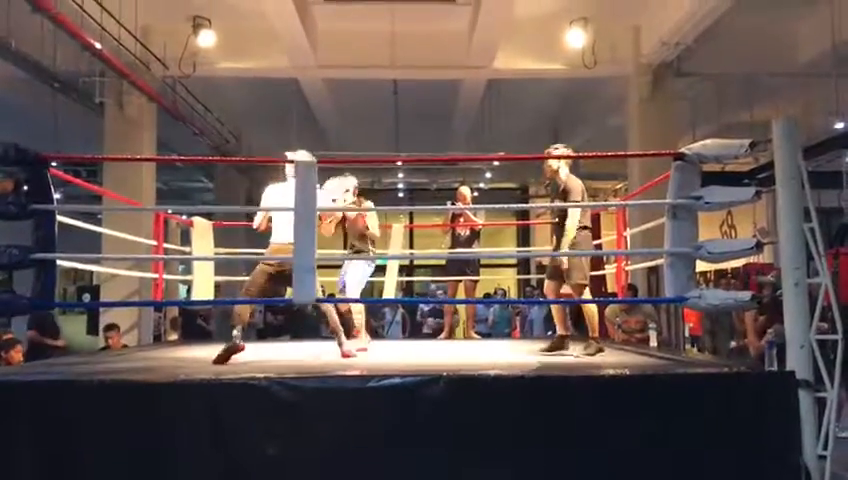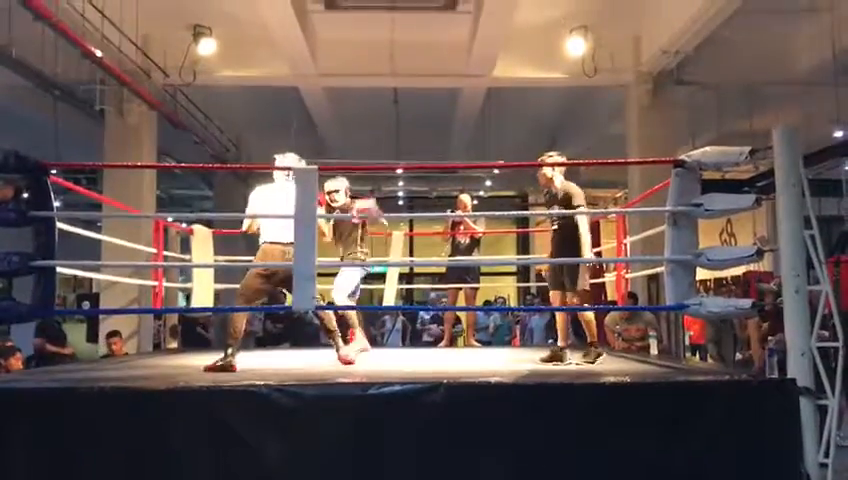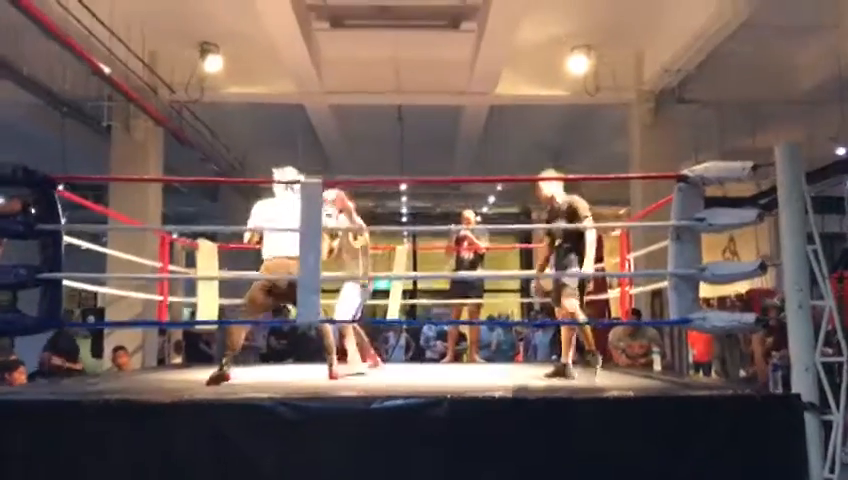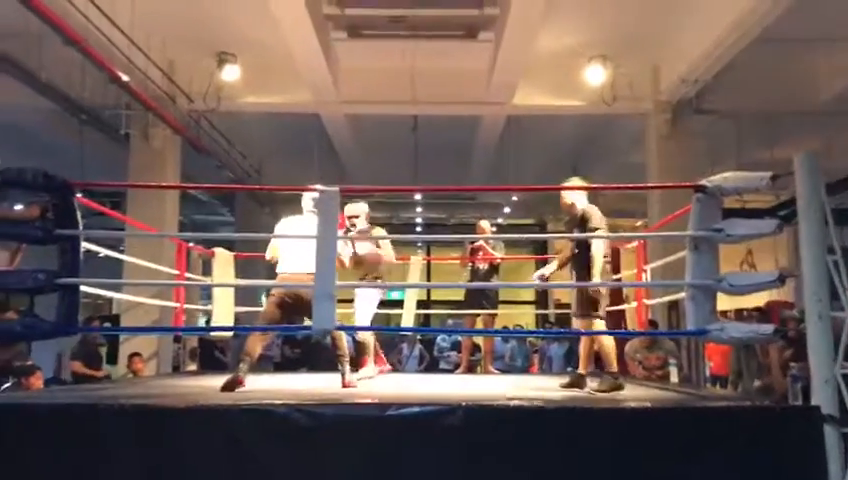
dt=0.2s
person 1, frame 1
left shoulder: (572, 184)
right shoulder: (557, 187)
left elbow: (573, 218)
left wrist: (564, 248)
right wrist: (558, 247)
left hip: (576, 243)
right hip: (562, 245)
left knee: (580, 291)
right knee: (550, 289)
left ankle: (595, 340)
right ankle: (562, 336)
person 1, frame 2
left shoulder: (571, 190)
right shoulder: (550, 196)
left elbow: (582, 221)
left wrist: (586, 250)
right wrist: (549, 258)
left hip: (574, 252)
right hip: (558, 253)
left knee: (578, 299)
right knee: (557, 300)
left ankle: (594, 346)
right ankle: (560, 349)
person 1, frame 3
left shoulder: (575, 203)
right shoulder: (551, 213)
left elbow: (590, 231)
right elbow: (548, 247)
left wrist: (588, 262)
right wrist: (538, 274)
left hip: (576, 262)
right hip: (561, 266)
left knee: (570, 306)
right knee: (563, 315)
left ankle: (591, 351)
right ankle: (565, 364)
person 1, frame 4
left shoulder: (590, 212)
right shoulder: (575, 219)
left elbow: (598, 245)
right elbow: (571, 252)
left wrist: (596, 276)
right wrist: (548, 268)
left hip: (592, 277)
right hip: (582, 277)
left knee: (595, 323)
right knee: (585, 326)
left ankle: (613, 376)
right ankle: (580, 374)
person 2, frame 1
left shoulder: (273, 190)
left elbow: (259, 225)
left hip: (278, 253)
left knee: (247, 296)
right knee: (320, 300)
left ankle: (236, 338)
right ankle: (343, 345)
person 2, frame 2
left shoulder: (260, 192)
left elbow: (247, 227)
left hip: (269, 255)
right hip: (295, 256)
left knee: (242, 303)
left ankle: (229, 357)
right ankle: (340, 348)
person 2, frame 3
left shoulder: (263, 206)
left elbow: (249, 240)
left hip: (272, 269)
right hip: (299, 270)
left knee: (246, 317)
left ankle: (225, 366)
person 2, frame 4
left shoulder: (285, 223)
left elbow: (270, 256)
left hip: (284, 284)
right hip: (311, 285)
left knee: (261, 332)
right knee: (335, 329)
left ankle: (240, 372)
right ankle: (346, 375)
person 3, frame 1
left shoulder: (366, 206)
right shoulder: (341, 209)
left elbow: (376, 233)
right elbow: (327, 231)
left wrist: (363, 224)
right wrist: (327, 215)
left hip: (364, 258)
right hip: (351, 258)
left knee: (353, 295)
right knee: (342, 301)
left ankle: (361, 338)
right ankle: (361, 334)
person 3, frame 2
left shoulder: (358, 206)
right shoulder: (335, 214)
left elbow: (382, 221)
right elbow: (328, 237)
left wrist: (374, 213)
right wrist: (320, 216)
left hip: (357, 261)
right hip: (347, 262)
left knee: (338, 294)
right knee: (346, 303)
left ankle: (357, 338)
right ankle: (362, 341)
person 3, frame 3
left shoulder: (355, 227)
right shoulder: (341, 234)
left elbow: (363, 236)
right elbow: (329, 254)
left hip: (357, 282)
right hip: (351, 283)
left knee: (341, 318)
right knee: (350, 322)
left ankle: (354, 361)
right ankle: (371, 356)
person 3, frame 4
left shoulder: (377, 233)
right shoulder: (350, 237)
left elbow: (391, 259)
right elbow: (345, 265)
left wrist: (373, 252)
right wrist: (339, 249)
left hip: (373, 285)
right hip: (360, 286)
left knee: (361, 323)
right knee: (363, 327)
left ankle: (369, 364)
right ankle: (381, 362)
person 4, frame 1
left shoulder: (477, 211)
right shoulder: (454, 213)
left elbow: (478, 225)
right elbow: (445, 230)
left wrist: (465, 211)
right wrist: (450, 212)
left knee: (470, 293)
right knee: (450, 293)
left ankle: (470, 330)
right ankle: (446, 330)
person 4, frame 2
left shoulder: (477, 219)
right shoulder: (454, 220)
left elbow: (478, 233)
right elbow: (445, 238)
left wrist: (465, 219)
right wrist: (450, 221)
left knee: (470, 301)
right knee: (450, 301)
left ankle: (470, 338)
right ankle: (446, 338)
person 4, frame 3
left shoulder: (480, 234)
right shoulder: (458, 236)
left elbow: (482, 249)
right elbow: (449, 253)
left wrist: (469, 235)
right wrist: (454, 237)
left hip: (475, 278)
right hip: (458, 277)
left knee: (474, 316)
right knee: (454, 316)
left ankle: (473, 354)
right ankle: (450, 353)
person 4, frame 4
left shoulder: (497, 244)
right shoulder: (474, 246)
left elbow: (497, 260)
right elbow: (463, 264)
left wrist: (484, 245)
right wrist: (468, 248)
left hip: (489, 288)
right hip: (473, 287)
left knee: (488, 327)
right knee: (468, 326)
left ankle: (488, 365)
right ankle: (464, 364)
